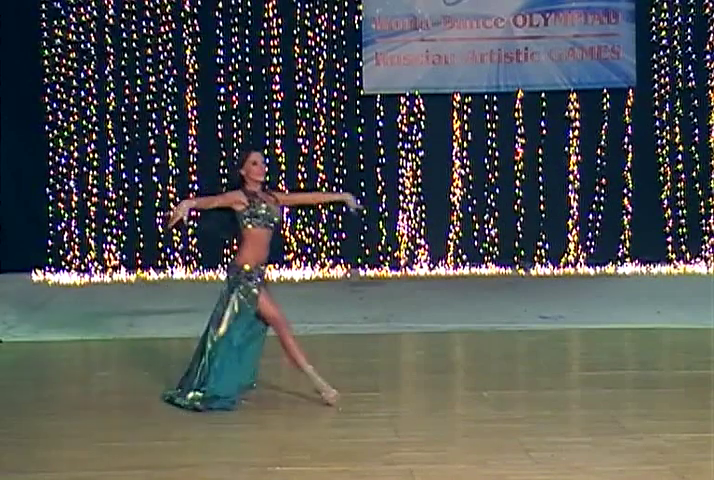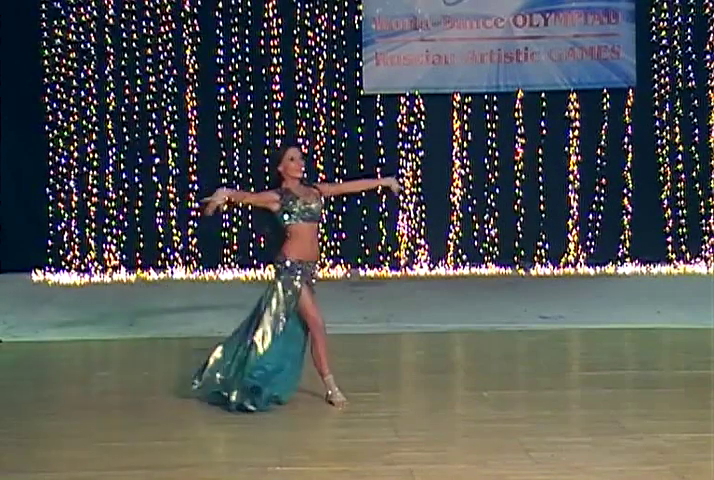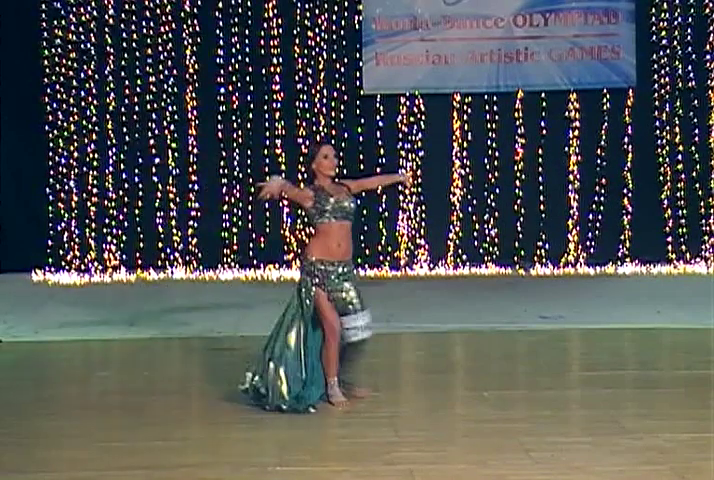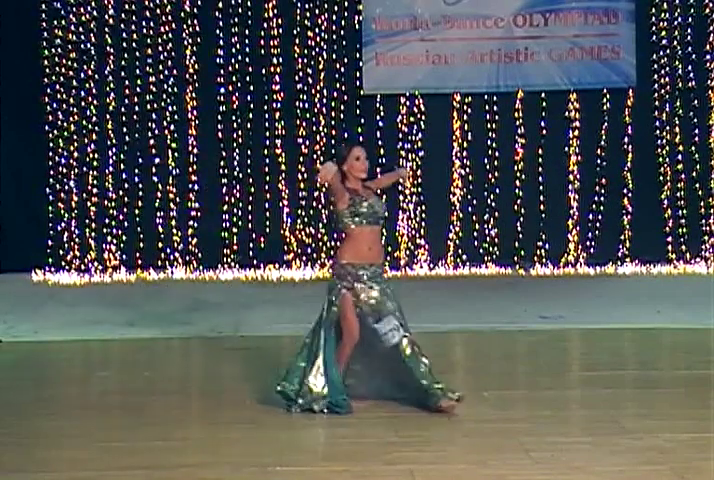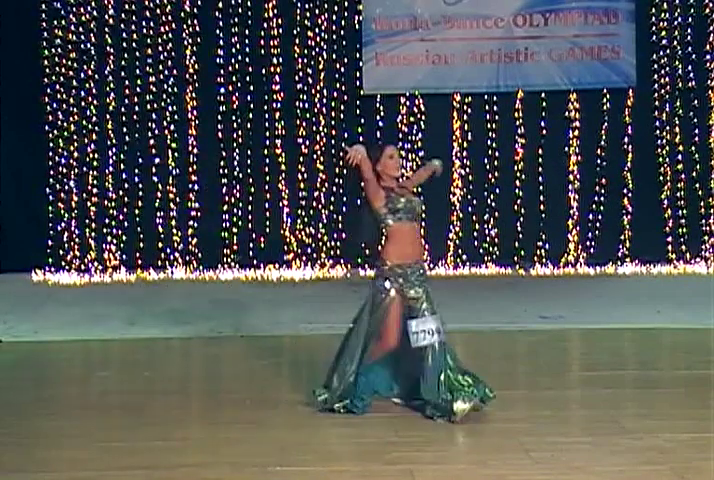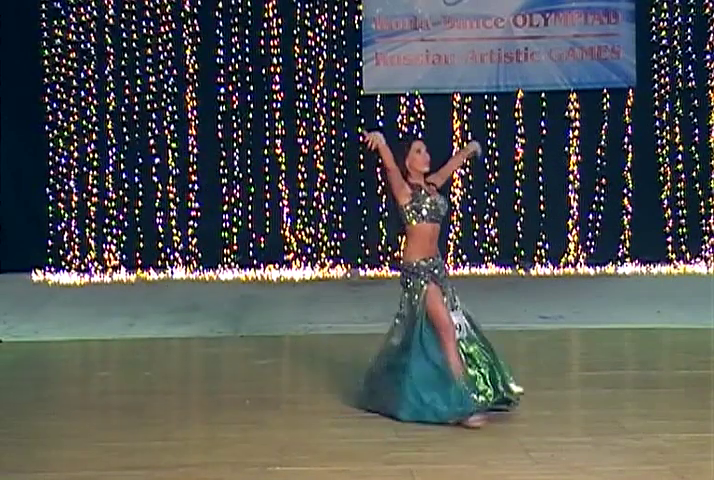
dt=0.2s
person 1, frame 1
left shoulder: (271, 197)
right shoulder: (239, 196)
left elbow: (304, 197)
right elbow: (209, 200)
left wrist: (341, 196)
right wrist: (187, 204)
left hip: (254, 271)
right hip: (245, 271)
left knee: (243, 329)
right knee: (280, 323)
right ankle: (317, 382)
person 1, frame 2
left shoulder: (315, 190)
right shoulder: (276, 196)
left elbow: (349, 185)
right elbow: (246, 196)
left wrist: (384, 181)
right wrist: (224, 193)
left hip: (308, 267)
right hip: (291, 266)
left knee: (293, 327)
right knee: (316, 325)
right ankle: (330, 386)
person 1, frame 3
left shoulder: (345, 187)
right shoulder: (309, 193)
left elbow: (374, 181)
right elbow: (290, 190)
left wrist: (400, 177)
right wrist: (277, 182)
left hip: (344, 267)
right hip: (317, 266)
left knee: (357, 328)
right knee: (333, 327)
left ankle: (337, 379)
right ankle: (331, 385)
person 1, frame 4
left shoulder: (371, 188)
right shoulder: (343, 193)
left elbow: (387, 178)
right elbow: (335, 184)
left wrist: (399, 172)
right wrist: (329, 171)
left hip: (375, 271)
right hip: (349, 270)
left knee: (396, 332)
right knee: (351, 333)
left ankle: (428, 393)
right ankle: (325, 386)
person 1, frame 5
left shoulder: (405, 187)
right shoulder: (378, 192)
left elbow: (422, 174)
right elbow: (366, 173)
left wrist: (433, 166)
right wrist: (361, 154)
left hip: (416, 271)
right hip: (391, 271)
left knee: (429, 336)
right knee: (389, 339)
left ankle: (445, 400)
right ankle: (353, 385)
person 1, frame 6
left shoulder: (431, 185)
right shoulder: (404, 189)
left elbow: (450, 165)
right elbow: (391, 166)
left wrist: (469, 149)
right wrist: (381, 143)
left hip: (435, 266)
right hip: (417, 268)
left knee: (460, 329)
right knee: (447, 332)
right ankle: (461, 404)
